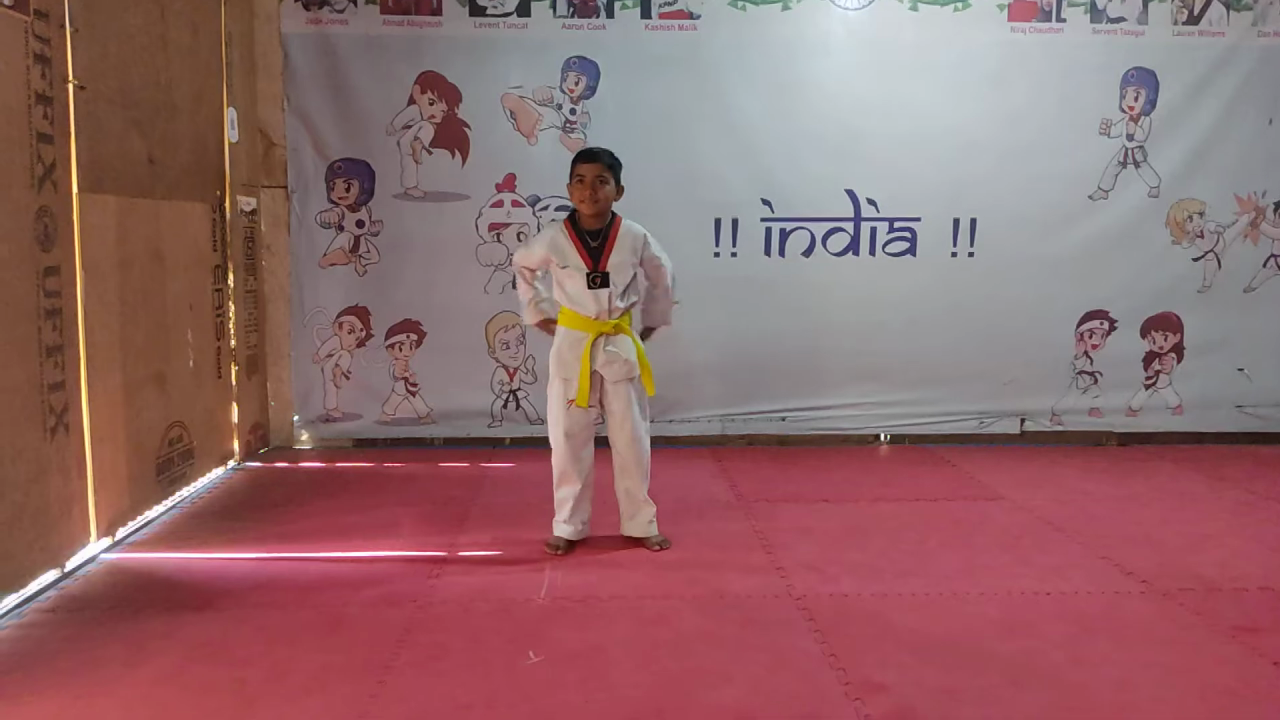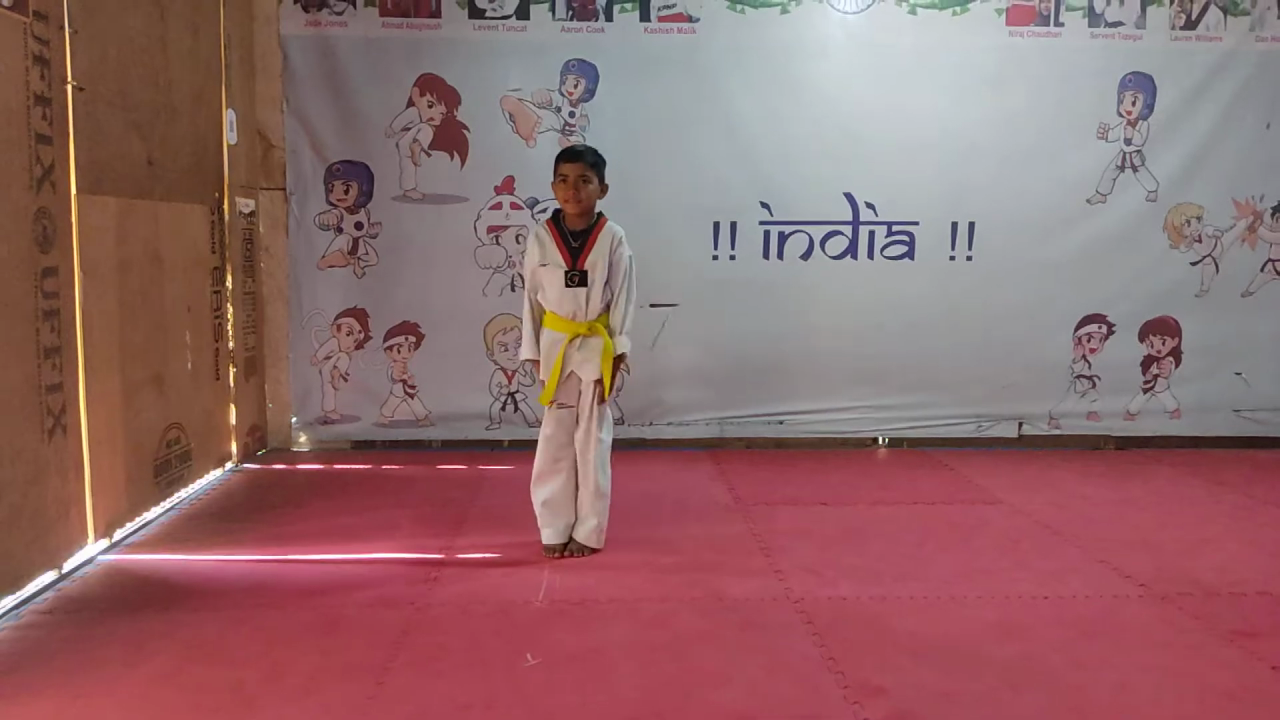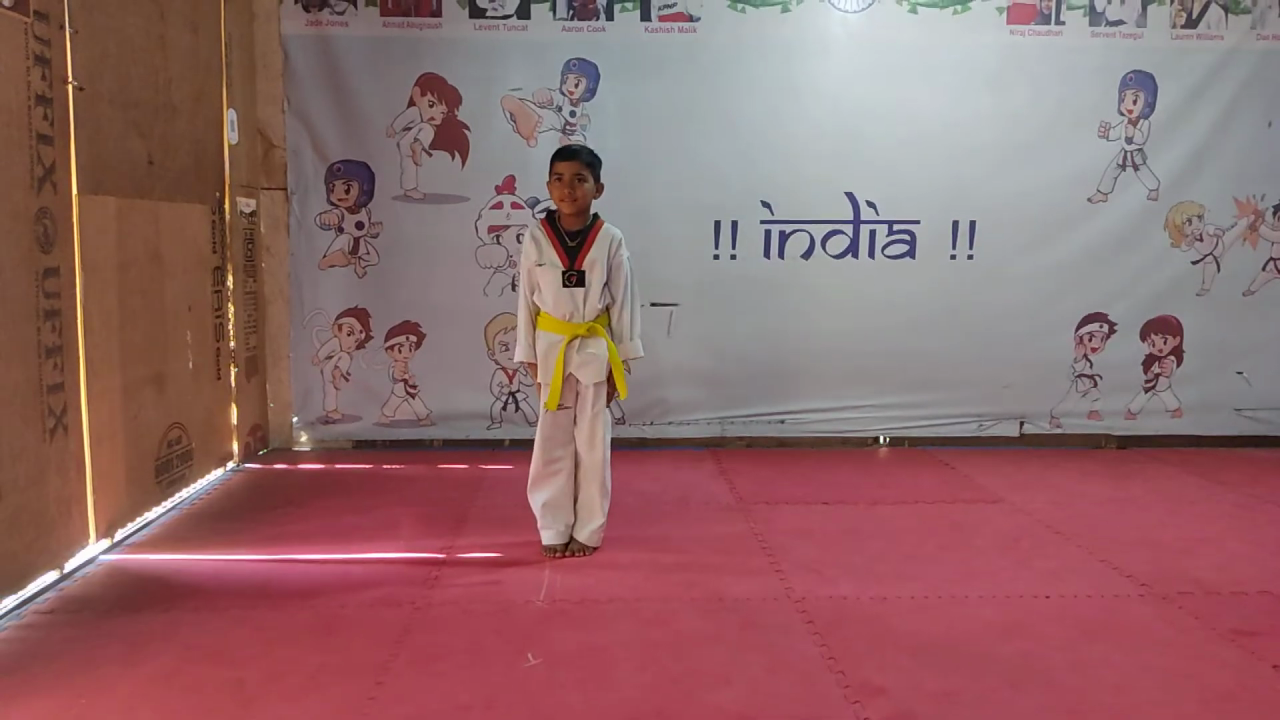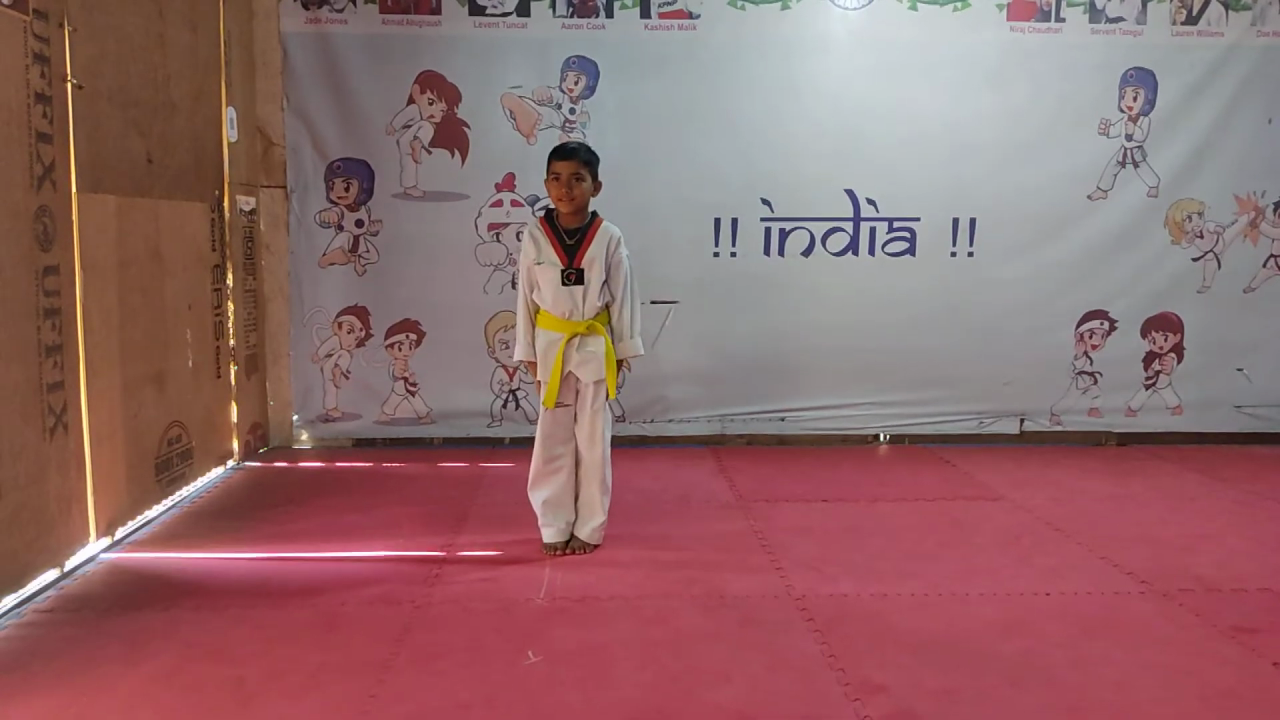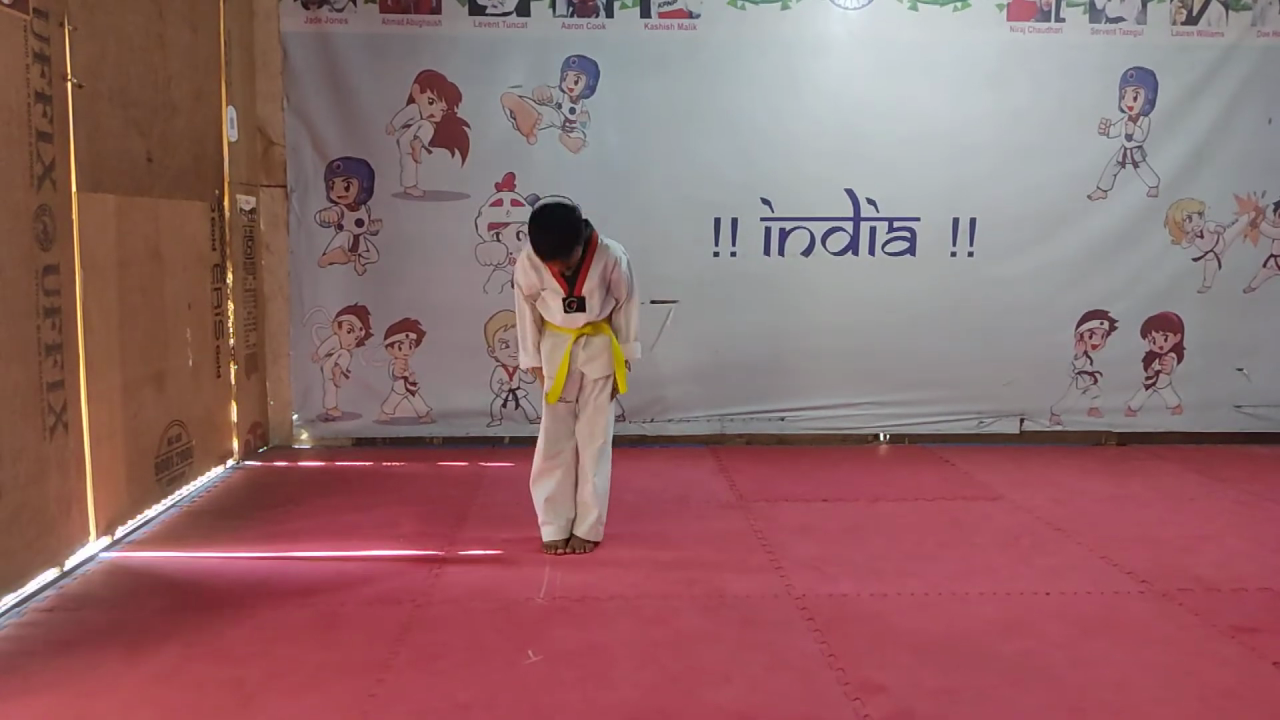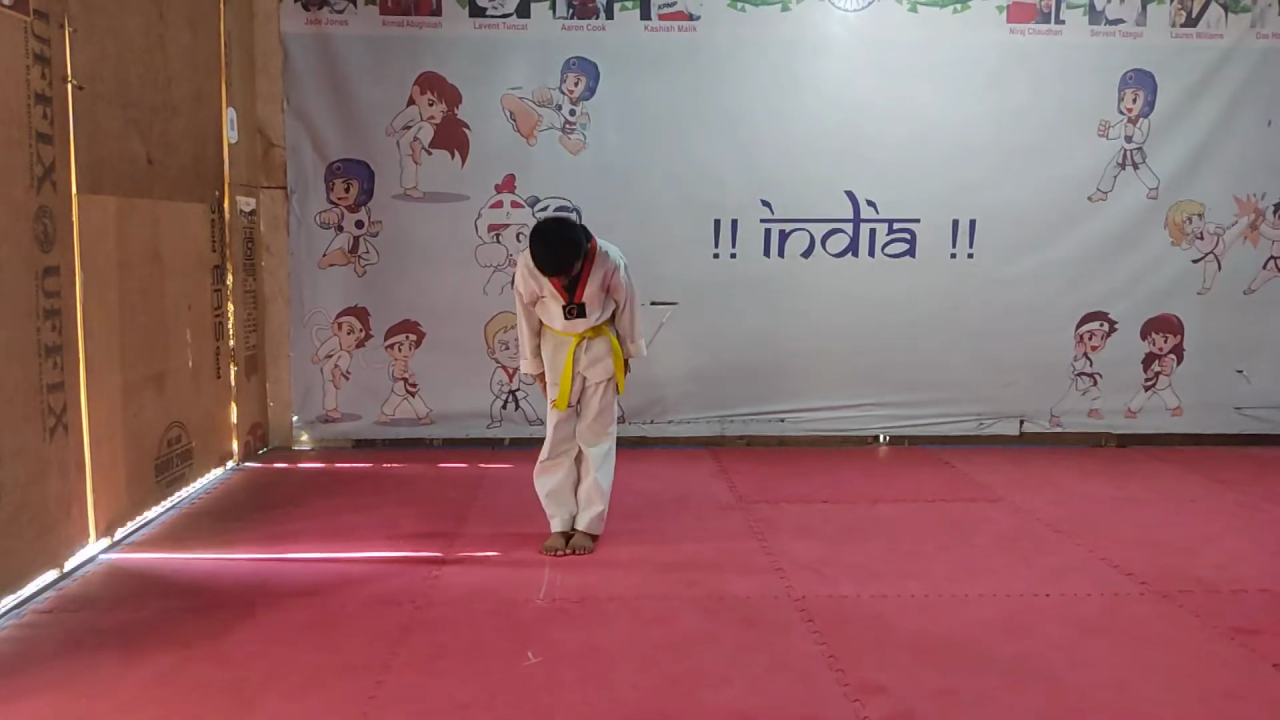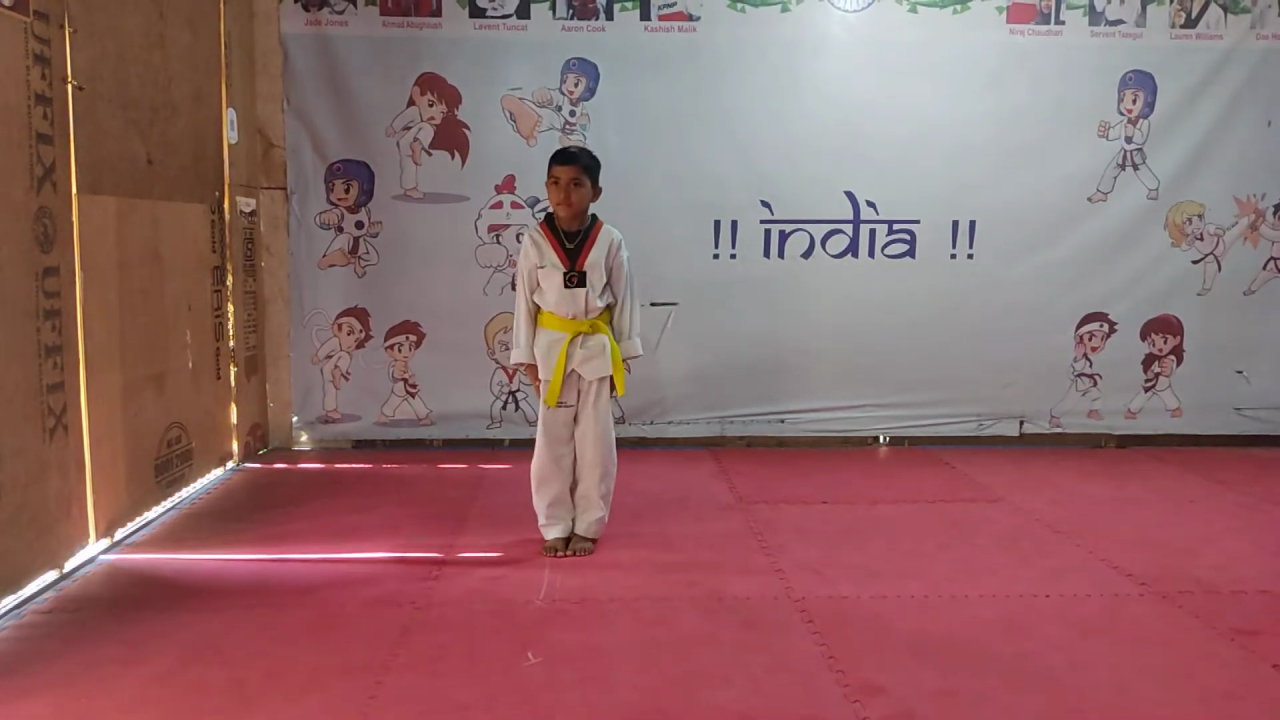
dt=0.3s
person 1, frame 1
left shoulder: (635, 237)
right shoulder: (553, 239)
left elbow: (662, 278)
right elbow: (522, 267)
left wrist: (652, 321)
right wrist: (538, 313)
left hip: (619, 347)
right hip: (572, 347)
left knee: (632, 440)
right knee: (568, 441)
left ankle: (641, 524)
right ankle: (568, 526)
person 1, frame 2
left shoulder: (613, 239)
right shoulder: (541, 239)
left elbow: (622, 301)
right elbow: (532, 301)
left wrist: (615, 359)
right wrist: (536, 356)
left hip: (595, 349)
right hip: (555, 348)
left knee: (592, 445)
right knee: (554, 444)
left ankle: (587, 532)
right ankle: (556, 531)
person 1, frame 3
left shoulder: (611, 240)
right shoulder: (536, 239)
left elbow: (624, 302)
right elbow: (527, 302)
left wrist: (621, 360)
right wrist: (531, 358)
left hip: (595, 351)
right hip: (552, 349)
left knee: (593, 444)
right knee: (552, 445)
left ankle: (587, 532)
right ankle: (555, 531)
person 1, frame 4
left shoulder: (610, 239)
right shoulder: (535, 239)
left elbow: (623, 299)
right elbow: (526, 299)
left wrist: (620, 356)
right wrist: (530, 357)
left hip: (595, 348)
right hip: (551, 347)
left knee: (593, 443)
right knee: (552, 443)
left ankle: (588, 529)
right ankle: (555, 529)
person 1, frame 5
left shoulder: (611, 256)
right shoulder: (528, 260)
left elbow: (626, 308)
right elbow: (527, 313)
left wrist: (621, 360)
right wrist: (536, 363)
left hip: (597, 348)
right hip: (557, 349)
left knee: (594, 439)
right knee: (553, 439)
left ankle: (587, 528)
right ankle: (555, 528)
person 1, frame 6
left shoulder: (609, 261)
right shoulder: (527, 269)
left elbow: (626, 309)
right elbow: (527, 320)
left wrist: (624, 357)
right wrist: (536, 365)
left hip: (599, 352)
right hip: (558, 355)
left knee: (597, 438)
right knee: (559, 439)
left ankle: (587, 525)
right ankle: (560, 524)
person 1, frame 7
left shoulder: (610, 241)
right shoulder: (535, 243)
left elbow: (624, 300)
right elbow: (525, 301)
left wrist: (621, 357)
right wrist: (528, 359)
left hip: (597, 348)
right hip: (552, 348)
left knee: (595, 441)
right knee: (552, 442)
left ankle: (587, 527)
right ankle: (556, 527)
